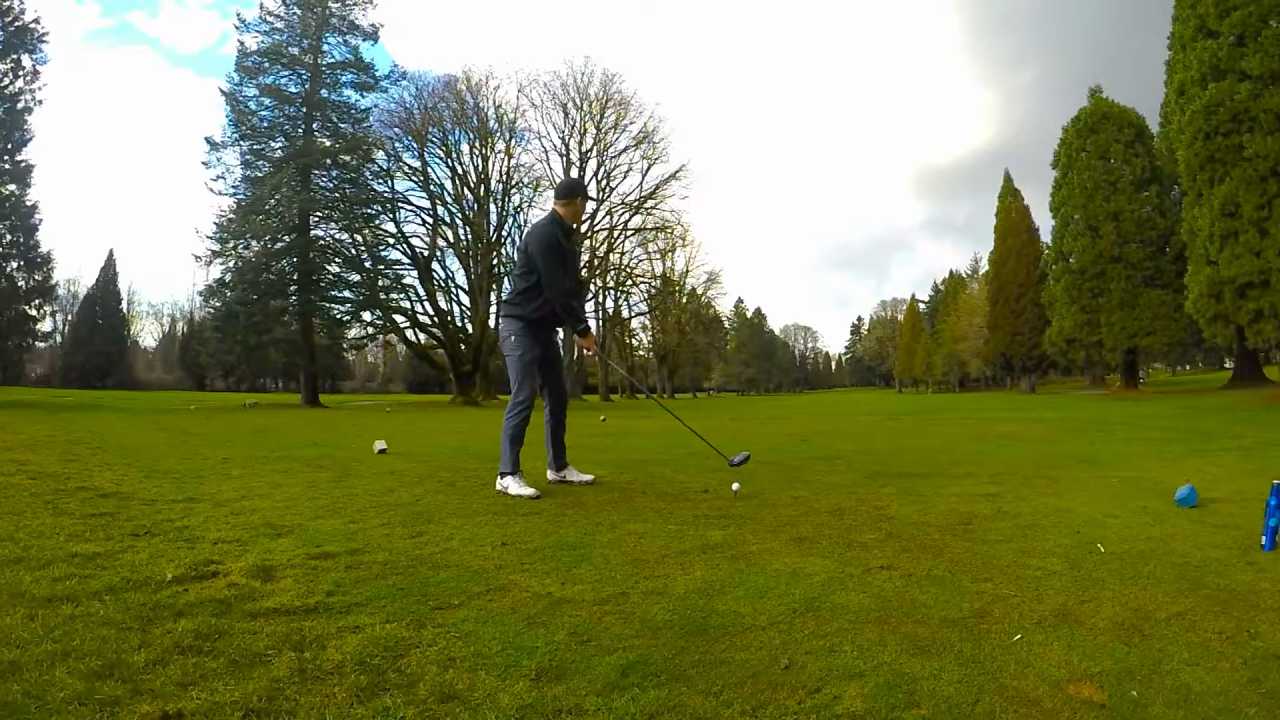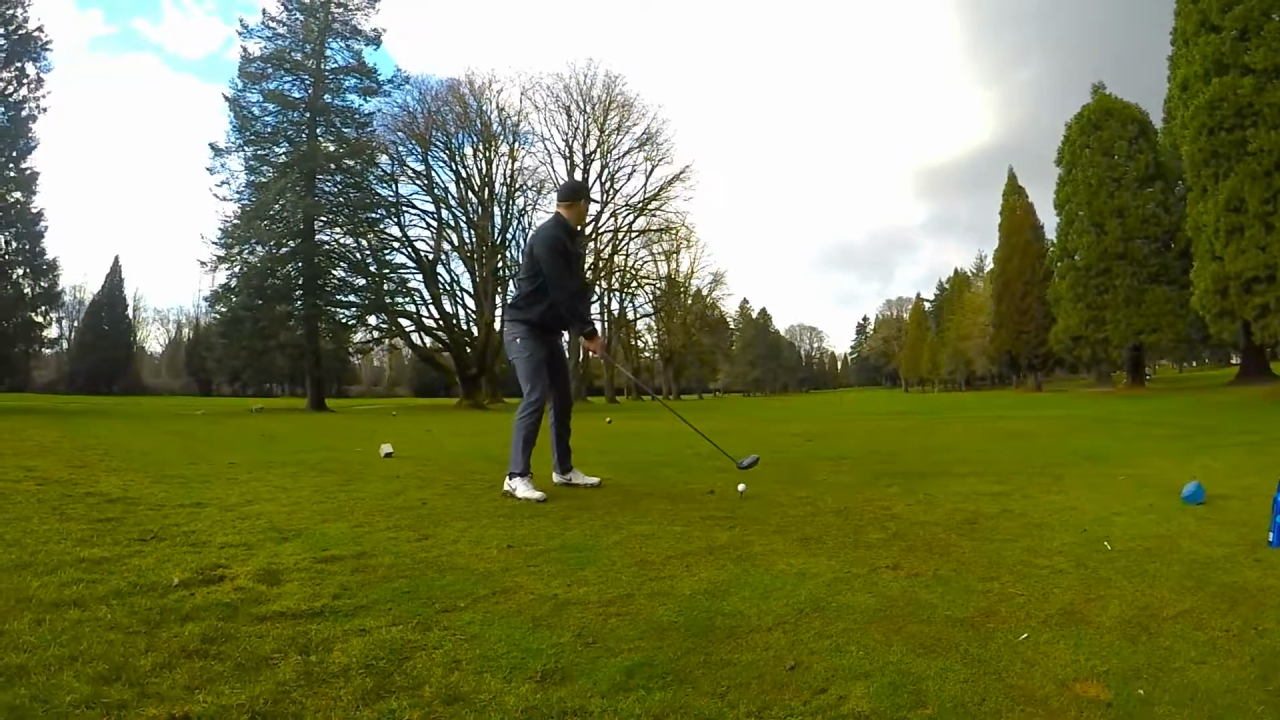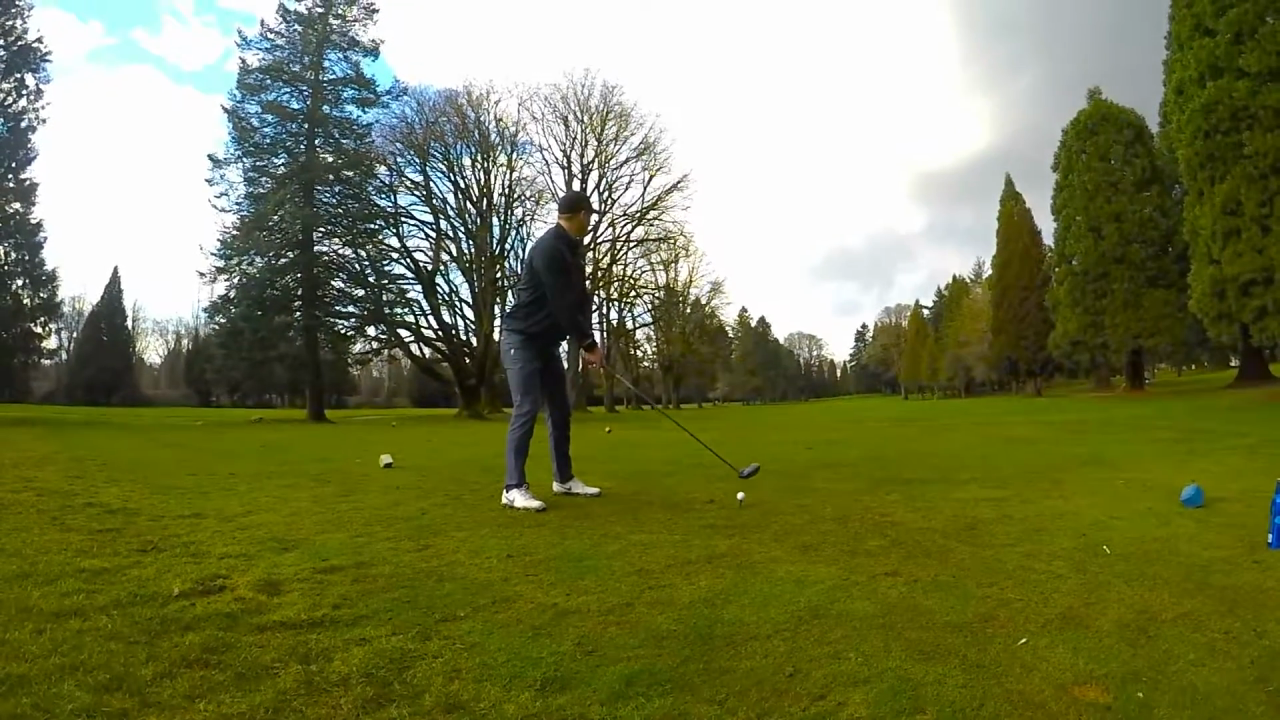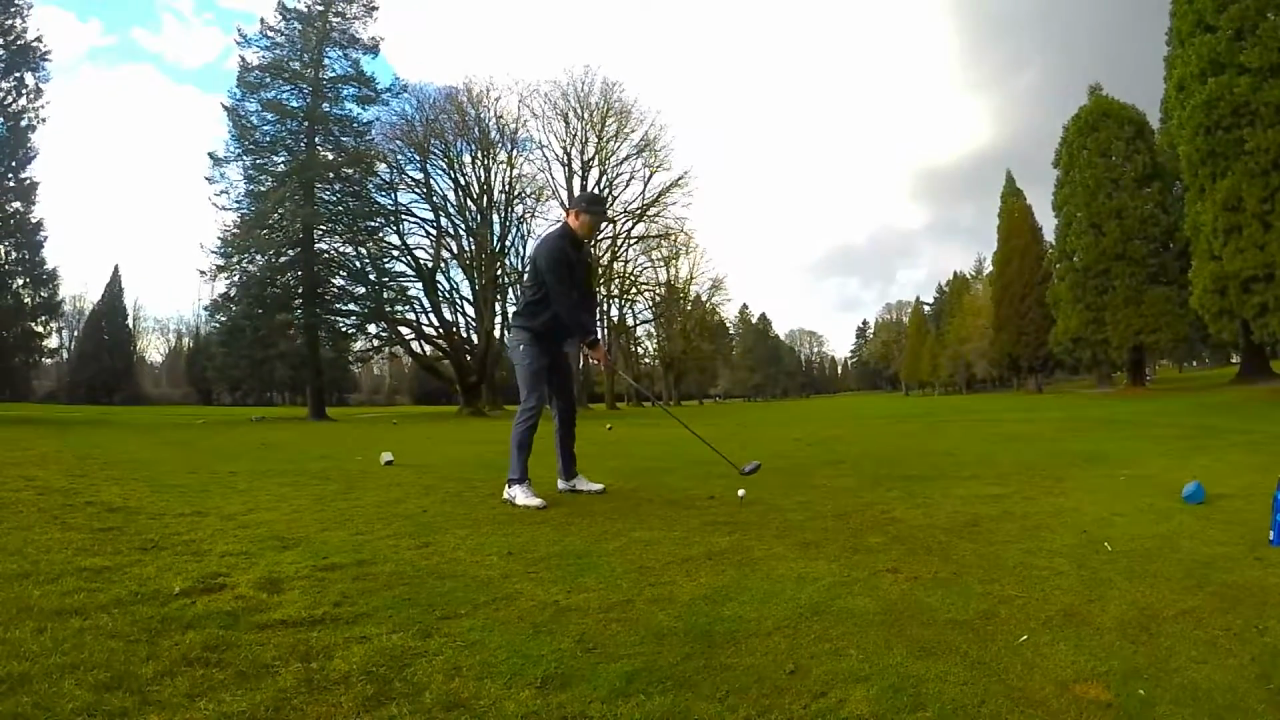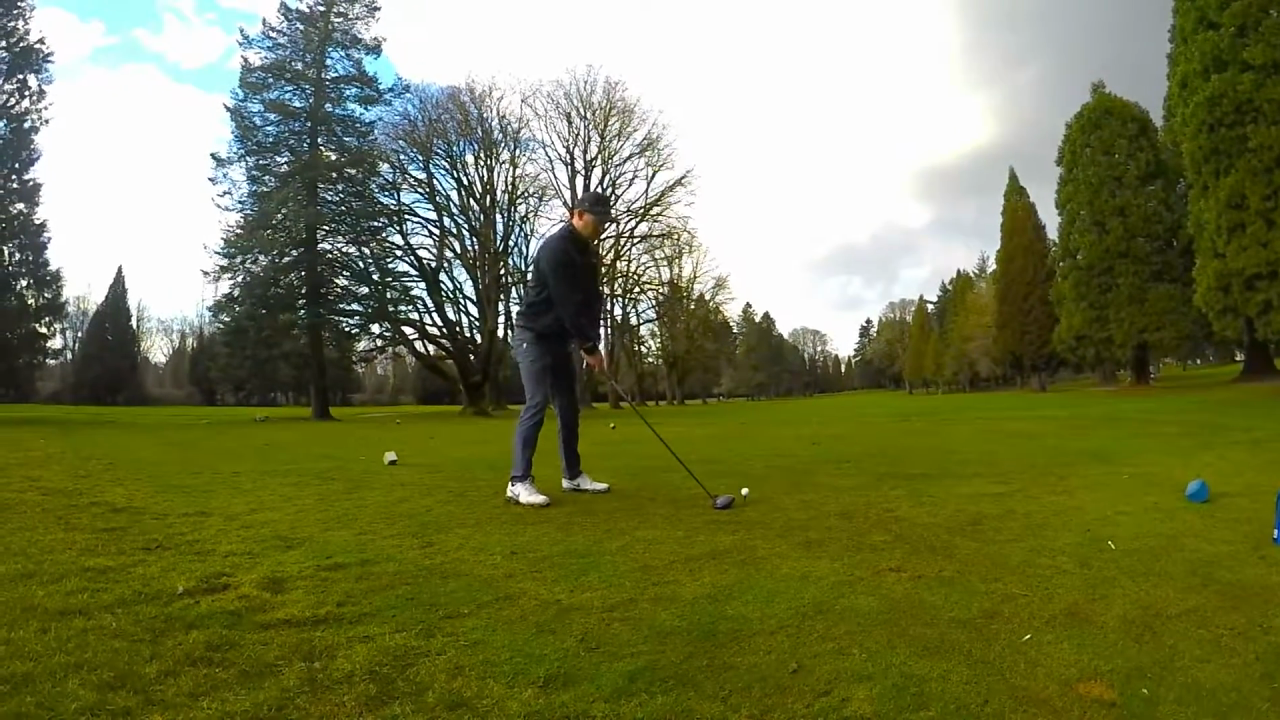
dt=0.7s
person 1, frame 1
left shoulder: (566, 237)
right shoulder: (544, 234)
left elbow: (573, 287)
right elbow: (556, 290)
left wrist: (579, 328)
right wrist: (581, 329)
left hip: (544, 328)
right hip: (521, 325)
left knee: (557, 397)
right knee: (524, 396)
left ankle: (558, 467)
right ankle: (508, 474)
person 1, frame 2
left shoulder: (570, 239)
right shoulder: (548, 237)
left elbow: (578, 290)
right elbow: (562, 292)
left wrist: (584, 331)
right wrist: (588, 332)
left hip: (549, 330)
right hip: (525, 328)
left knee: (562, 400)
right knee: (536, 396)
left ankle: (563, 470)
right ankle: (517, 476)
person 1, frame 3
left shoulder: (572, 250)
right shoulder: (549, 249)
left elbow: (580, 301)
right elbow: (562, 305)
left wrist: (586, 342)
right wrist: (588, 344)
left hip: (547, 341)
right hip: (521, 339)
left knee: (560, 409)
right knee: (527, 408)
left ankle: (564, 479)
right ankle: (514, 488)
person 1, frame 4
left shoulder: (580, 251)
right shoulder: (552, 247)
left elbow: (586, 299)
right elbow: (565, 302)
left wrist: (589, 339)
right wrist: (591, 341)
left hip: (557, 339)
right hip: (530, 336)
left knee: (566, 407)
right knee: (533, 405)
left ankle: (568, 476)
right ankle: (516, 483)
person 1, frame 5
left shoulder: (589, 252)
right shoulder: (556, 249)
left elbow: (592, 301)
right elbow: (566, 304)
left wrist: (591, 343)
right wrist: (589, 346)
left hip: (560, 339)
right hip: (534, 336)
left knee: (569, 408)
right knee: (537, 403)
left ankle: (572, 475)
right ankle: (520, 481)
